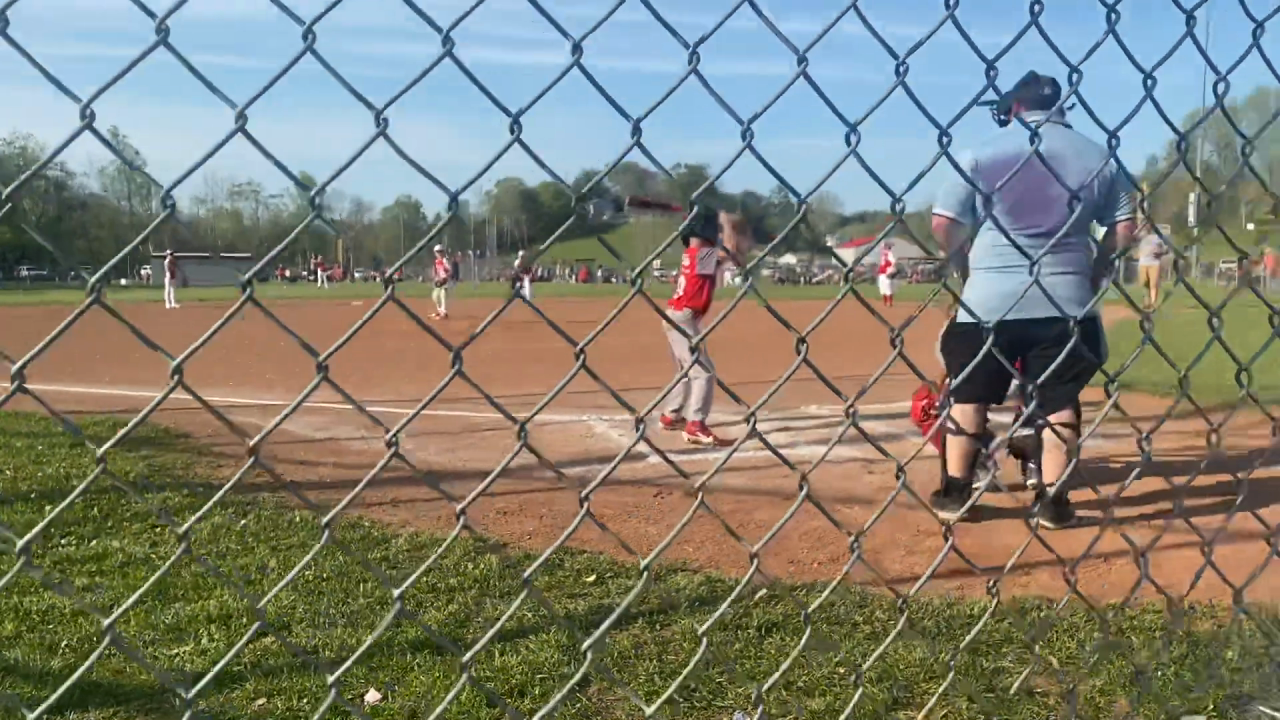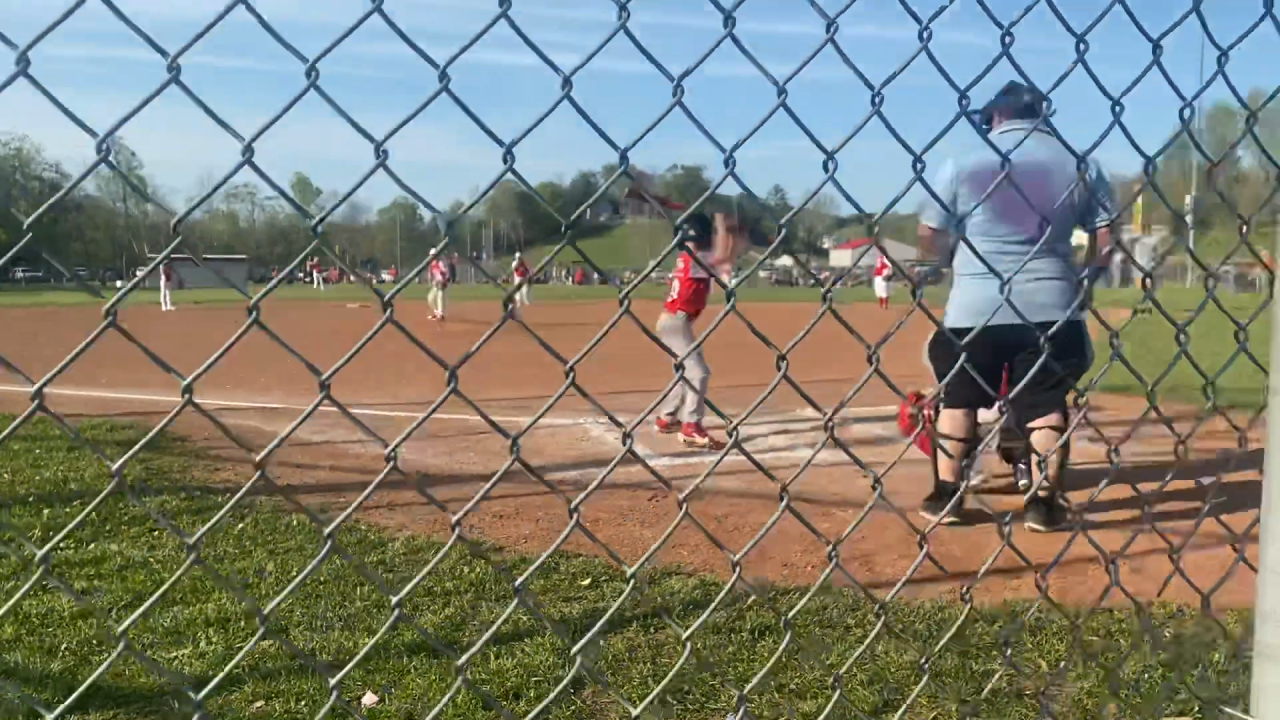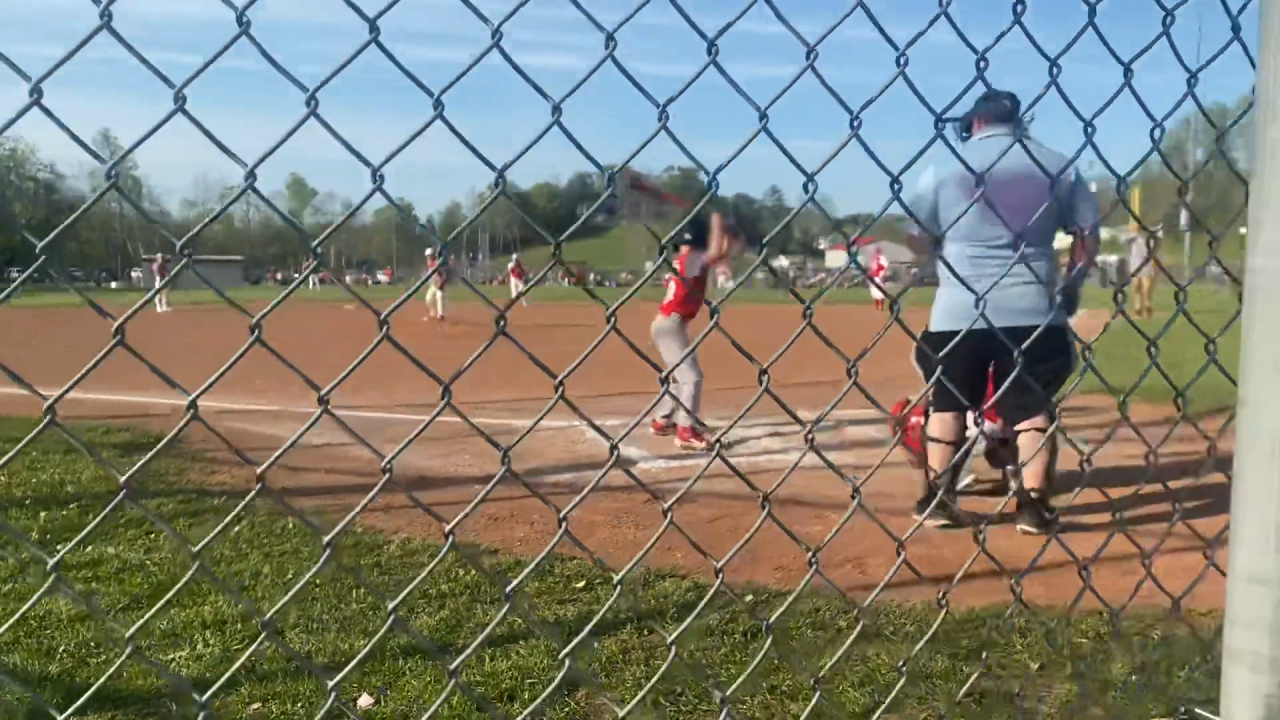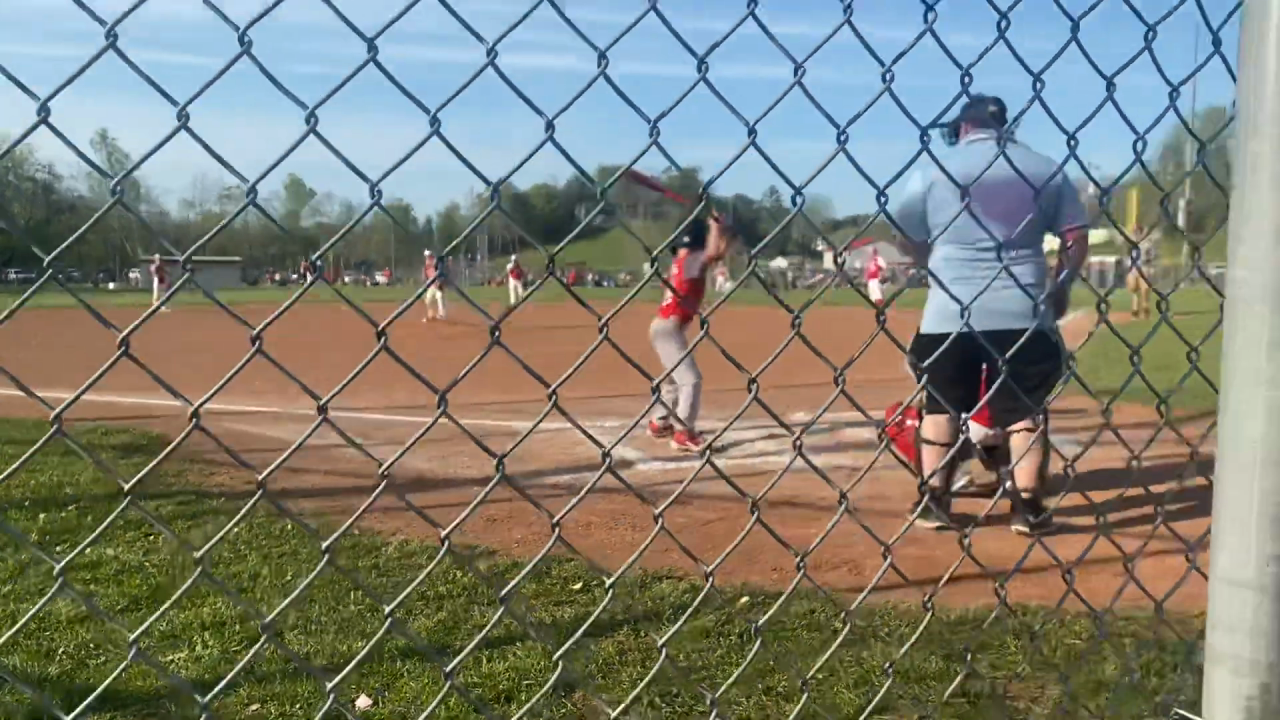
dt=0.1s
person 1, frame 1
left shoulder: (981, 153)
right shoulder: (1098, 156)
left elbow: (944, 225)
right elbow: (1124, 229)
left wrist: (968, 262)
right wrist: (1094, 276)
left hip: (989, 300)
right hip: (1065, 301)
left knee: (969, 395)
right knee: (1059, 400)
left ankle: (955, 491)
right ankle: (1053, 499)
person 1, frame 2
left shoulder: (964, 163)
right shoulder: (1078, 164)
left elbow: (930, 237)
right elbow: (1105, 236)
right wrist: (1082, 283)
left hip: (975, 306)
right hip: (1050, 305)
left knee: (958, 399)
right knee: (1046, 404)
left ankle: (946, 496)
right ankle: (1043, 501)
person 1, frame 3
left shoulder: (944, 170)
right shoulder: (1059, 167)
left elbow: (918, 241)
right elbow: (1088, 238)
right wrist: (1069, 287)
left hip: (959, 309)
right hip: (1033, 309)
left knee: (947, 402)
right knee: (1033, 406)
left ankle: (937, 499)
right ankle: (1034, 503)
person 1, frame 4
left shoulder: (933, 174)
right shoulder: (1046, 169)
left elbow: (909, 245)
right elbow: (1075, 239)
right wrist: (1060, 289)
left hip: (950, 313)
right hip: (1024, 311)
left knee: (941, 406)
right knee: (1027, 410)
left ankle: (935, 501)
right ankle: (1029, 504)
person 2, frame 1
left shoulder: (693, 253)
right shoulder: (702, 254)
left elbow: (739, 251)
right elbow: (731, 252)
left wrist: (735, 227)
right wrist: (727, 224)
left hip: (679, 318)
right hip: (683, 319)
left knee: (687, 370)
right knee: (704, 371)
left ankle: (671, 415)
right ankle: (695, 426)
person 2, frame 2
left shoulder: (687, 259)
right shoulder: (694, 259)
left elbow: (728, 254)
right elbow: (722, 256)
left wrist: (729, 232)
right wrist: (721, 227)
left hip: (672, 322)
right hip: (676, 323)
left knee: (685, 373)
right knee: (697, 373)
left ankle: (666, 419)
right ankle: (691, 427)
person 2, frame 3
left shoulder: (683, 260)
right shoulder: (691, 259)
left elbow: (724, 252)
right elbow: (716, 253)
left wrist: (726, 232)
right wrist: (716, 225)
left hip: (667, 324)
right hip: (670, 324)
left knee: (678, 376)
right knee: (691, 376)
left ankle: (661, 421)
right ankle: (687, 431)
person 2, frame 4
left shoulder: (685, 263)
right shoulder: (689, 262)
left elbow: (719, 253)
right elbow: (714, 253)
left wrist: (724, 233)
right wrist: (714, 225)
left hip: (667, 327)
right hip: (668, 329)
left knee: (676, 378)
right knee: (690, 379)
left ankle: (659, 424)
right ankle: (683, 434)
